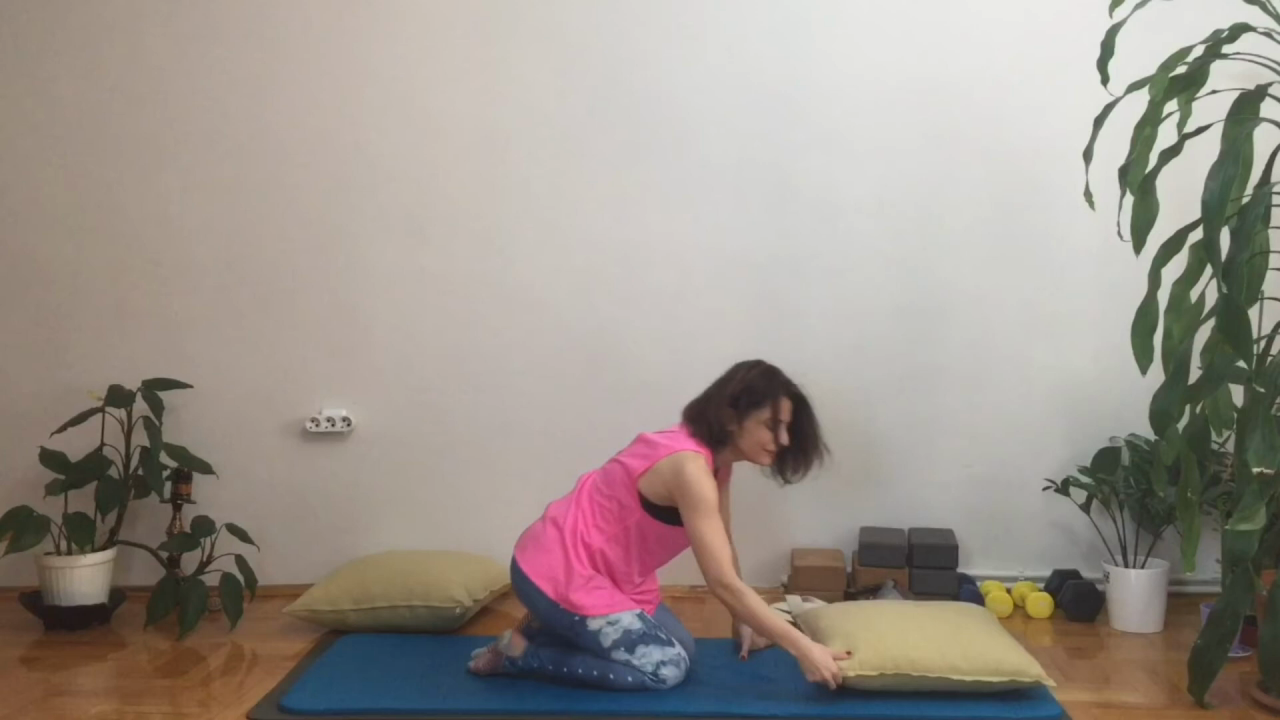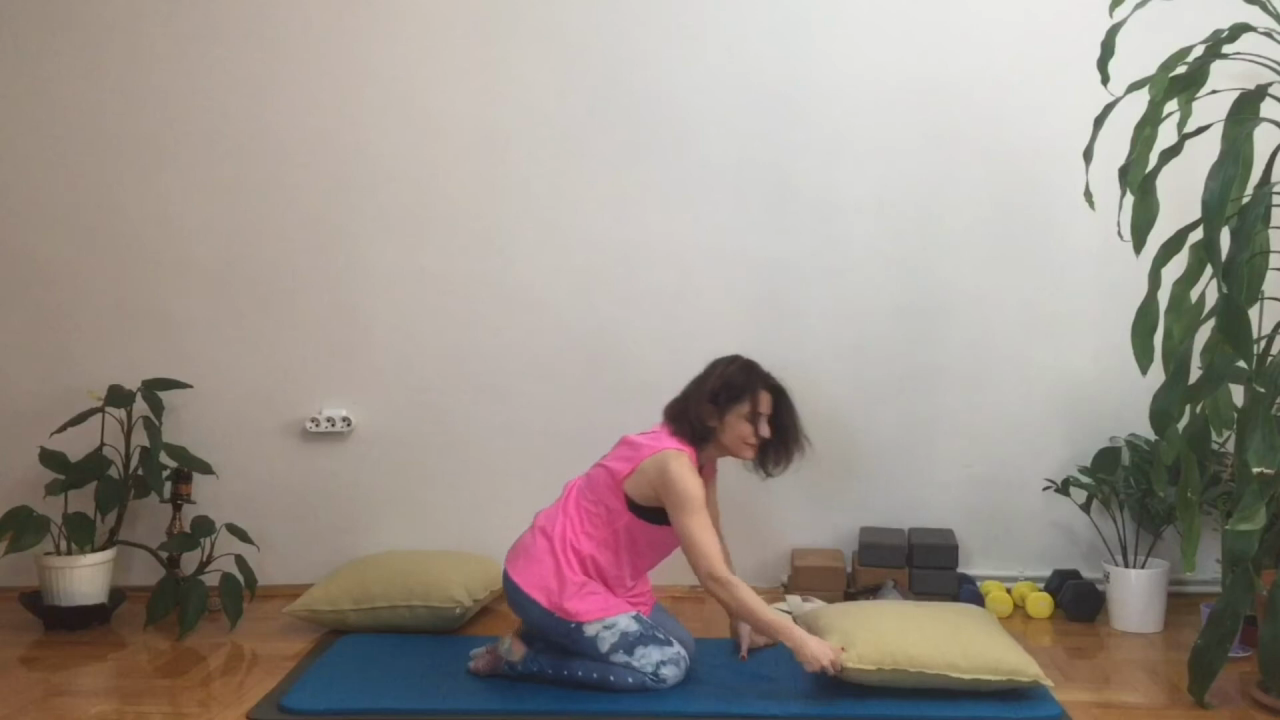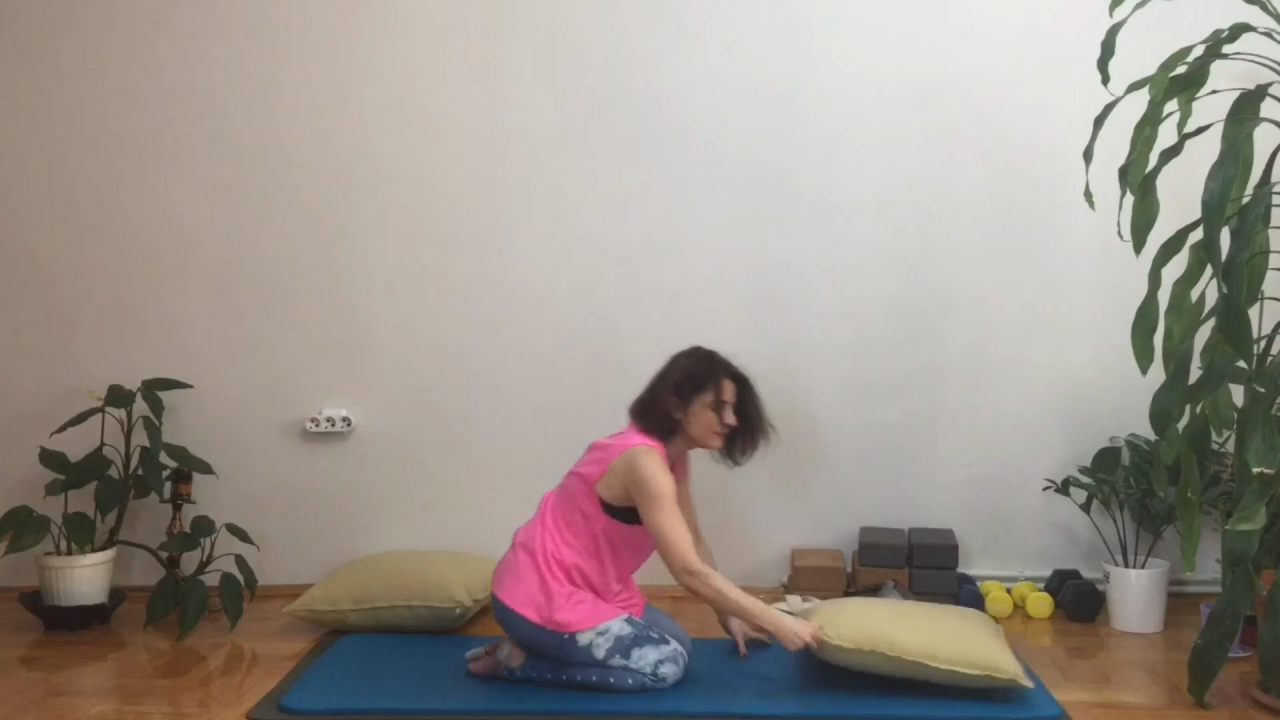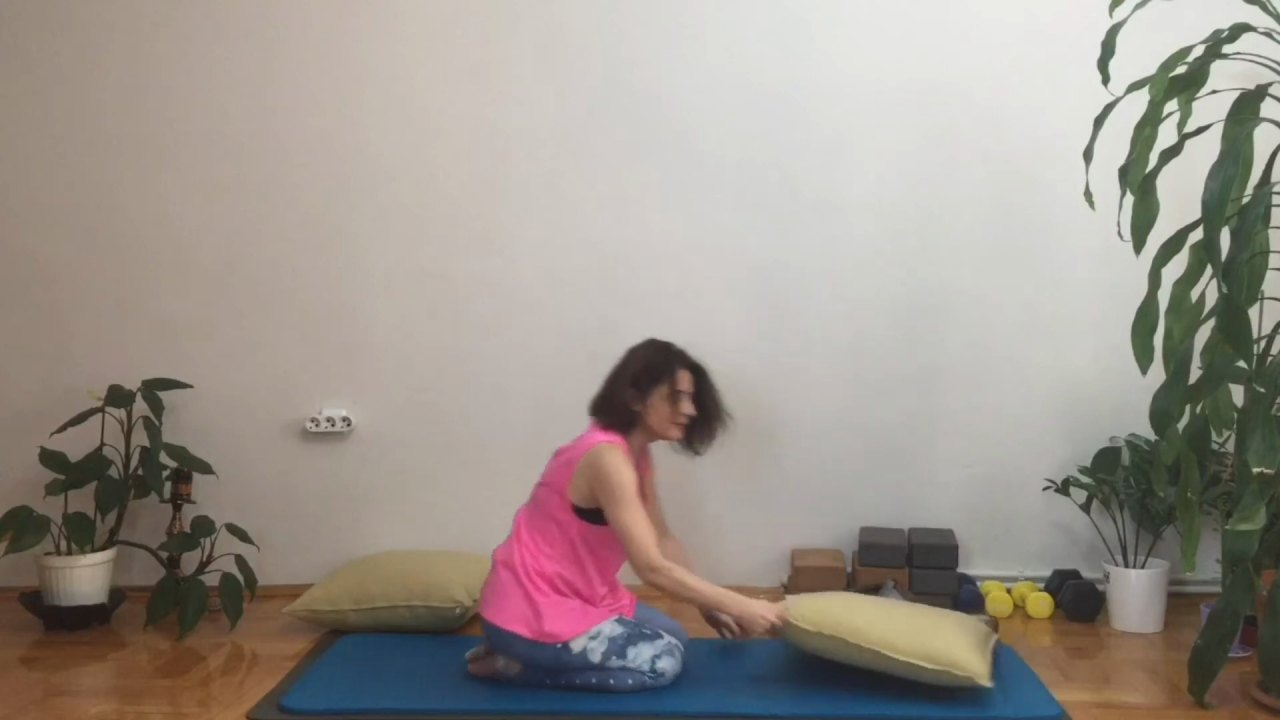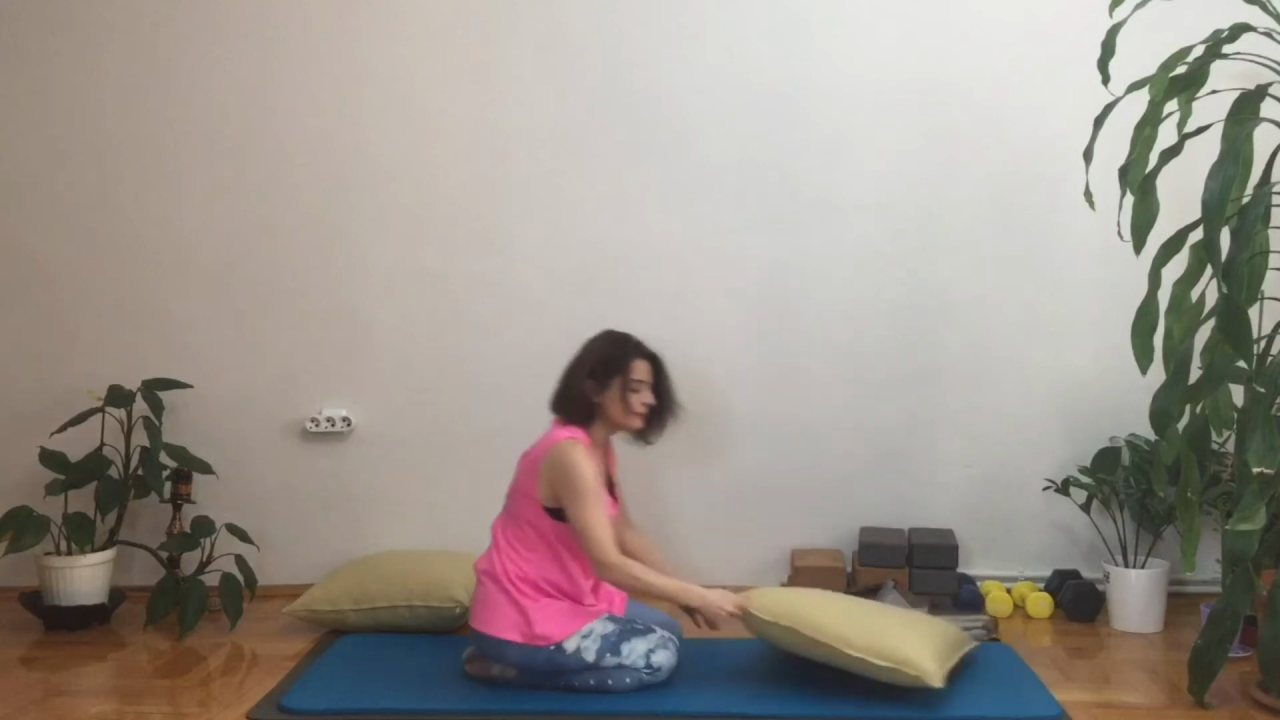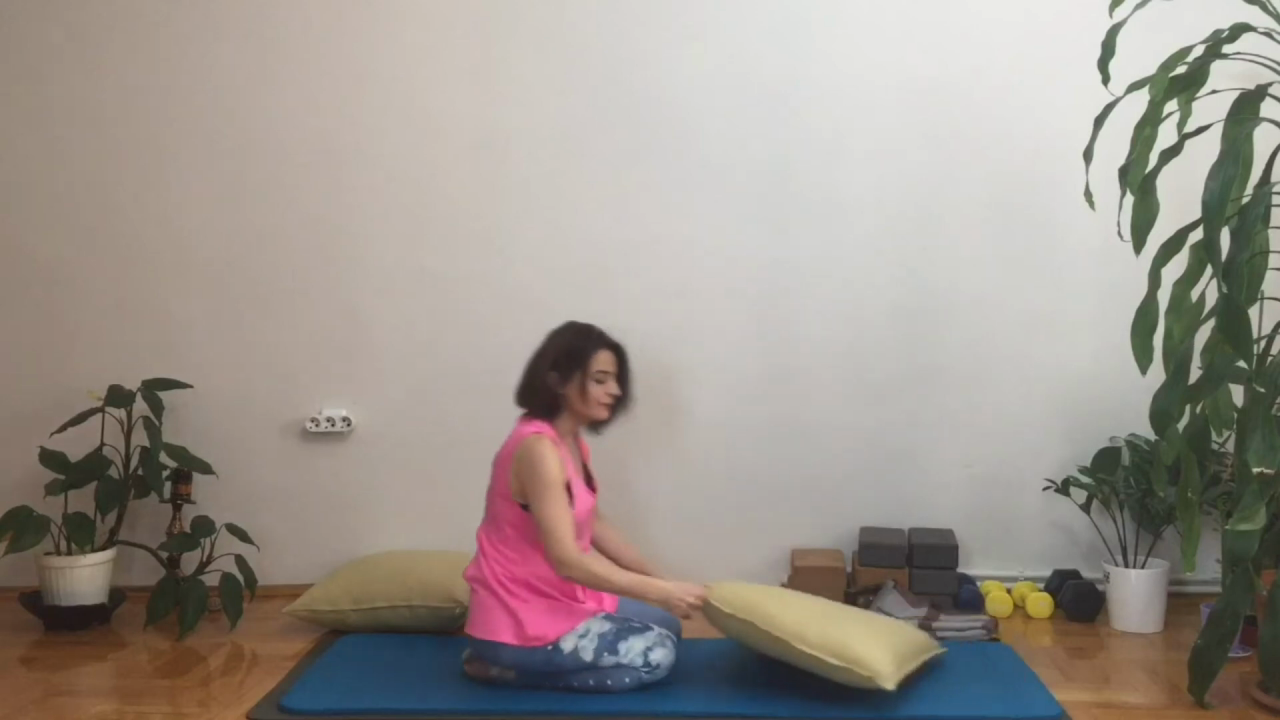
dt=0.1s
person 1, frame 1
left shoulder: (714, 459)
right shoulder: (690, 467)
left elbow: (722, 550)
right elbow: (723, 583)
left wrist: (743, 621)
right wrist: (804, 649)
left hip: (602, 573)
right hip: (558, 578)
left knee: (679, 647)
right knee: (667, 666)
left ankle: (548, 630)
right ankle: (520, 653)
person 1, frame 2
left shoulder: (699, 458)
right shoulder: (674, 466)
left elbow: (714, 547)
right elbow: (715, 578)
left wrist: (740, 619)
right wrist: (799, 640)
left hip: (596, 577)
right hip: (551, 585)
left knee: (678, 645)
right knee: (667, 665)
left ankle: (549, 633)
right ankle: (518, 655)
person 1, frame 3
left shoulder: (672, 455)
right shoulder: (644, 461)
left elbow: (692, 540)
right elbow: (691, 572)
left wrist: (728, 613)
right wrist: (777, 624)
left hip: (581, 589)
right hip: (543, 600)
left knee: (673, 643)
right knee: (666, 664)
left ankle: (541, 649)
right ankle: (519, 660)
person 1, frame 4
left shoulder: (635, 453)
right shoulder: (607, 459)
left elbow: (660, 535)
right elbow: (652, 568)
left wrist: (709, 605)
right wrist: (743, 607)
right hip: (531, 614)
left knee: (671, 637)
right knee: (662, 661)
left ankle: (532, 653)
right ankle: (517, 663)
person 1, frame 5
left shoulder: (599, 447)
right shoulder: (570, 454)
left elbow: (624, 531)
right elbow: (609, 563)
left wrist: (688, 594)
right wrist: (701, 598)
left hip: (557, 600)
right hip: (523, 619)
left knee: (665, 632)
right knee: (658, 657)
right ankle: (512, 663)
person 1, frame 6
left shoulder: (570, 441)
right shoulder: (538, 448)
left elbow: (593, 525)
right elbow: (569, 562)
left wrist: (658, 580)
right wrist: (661, 591)
left hip: (554, 598)
right hip: (516, 620)
left knee: (664, 625)
right knee: (655, 655)
right ankle: (510, 663)
